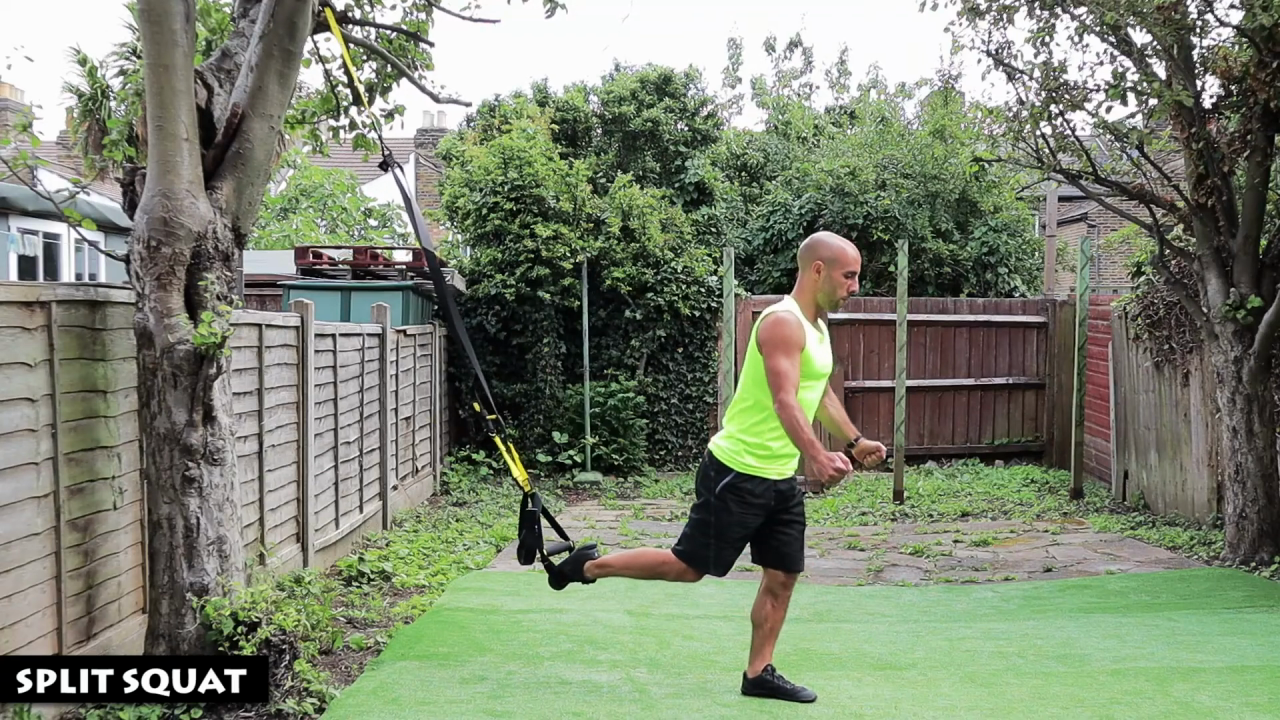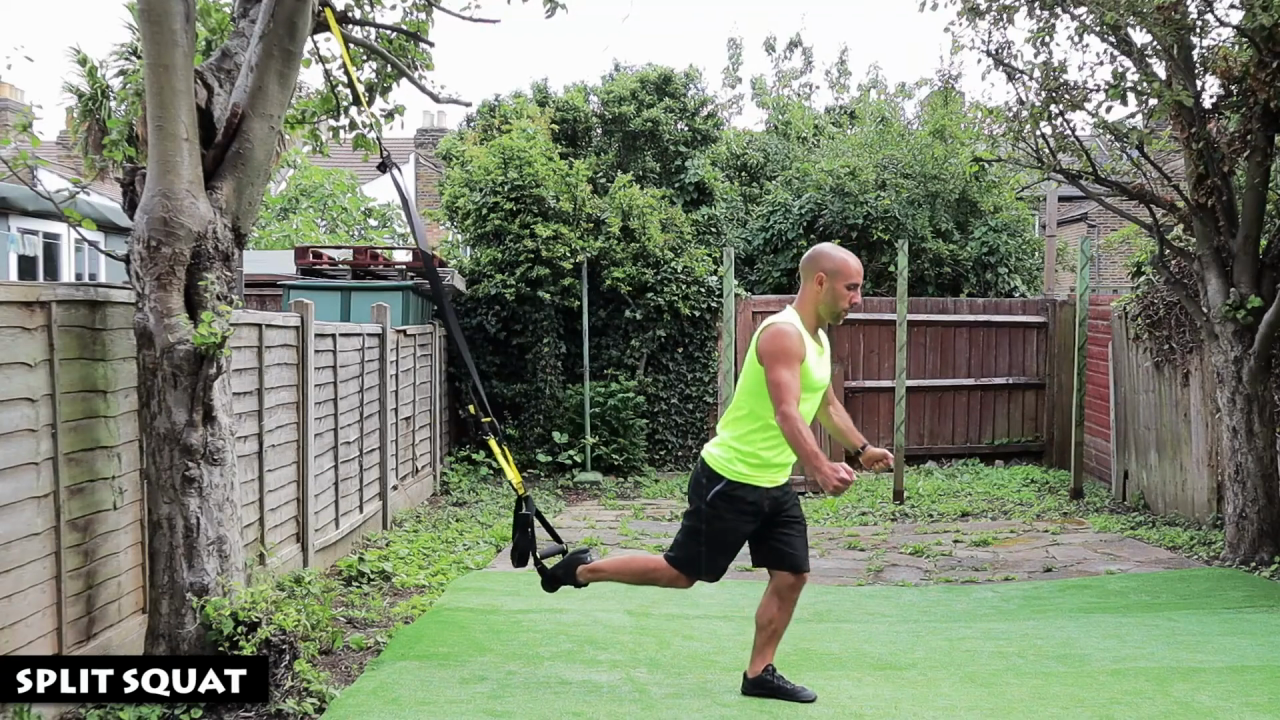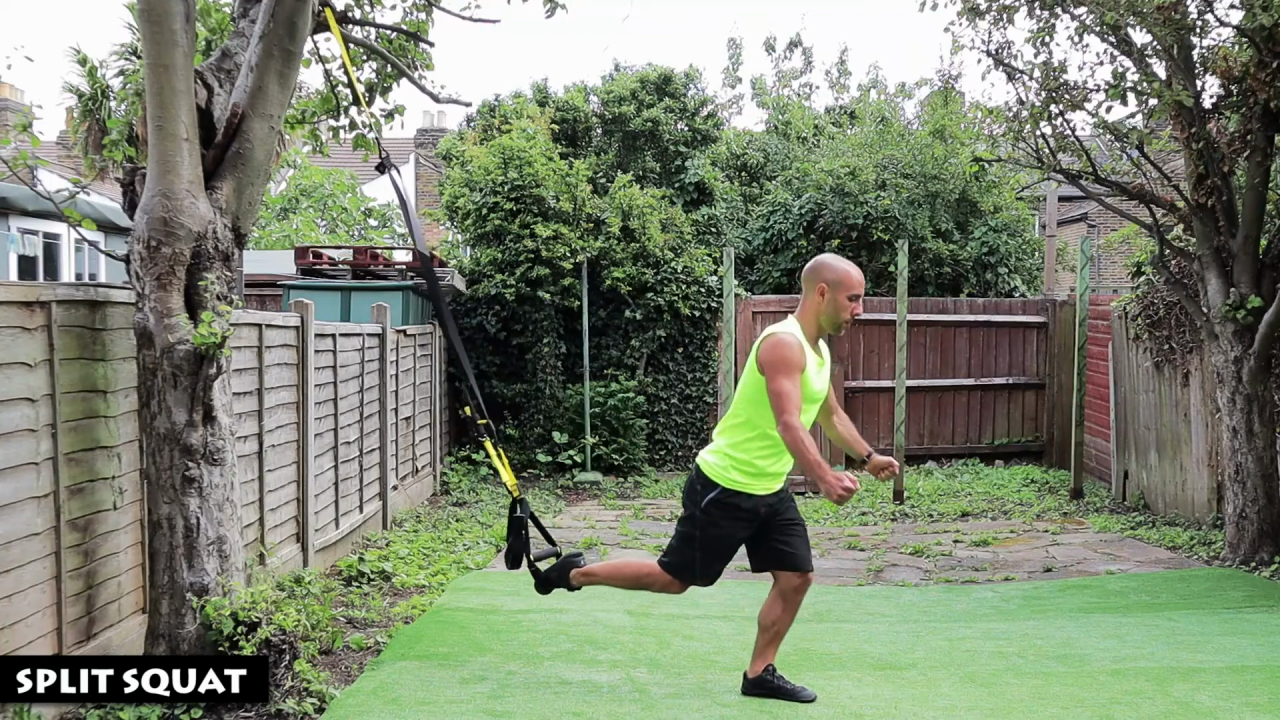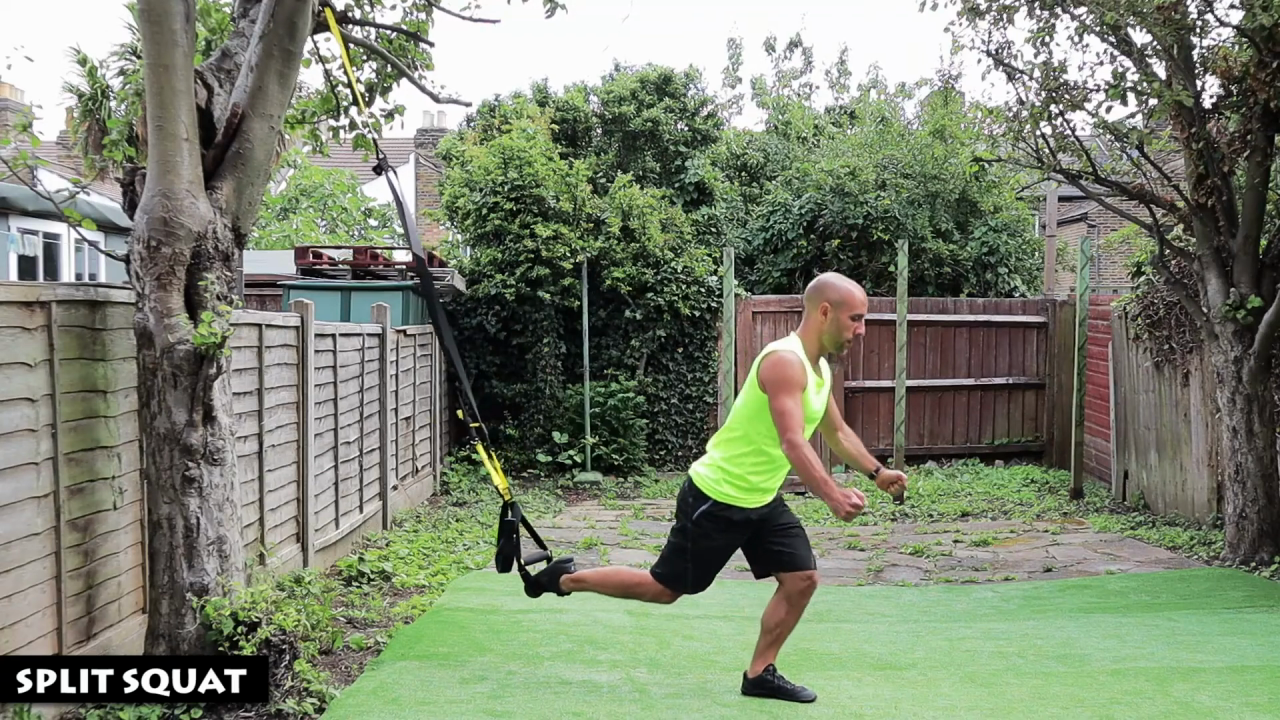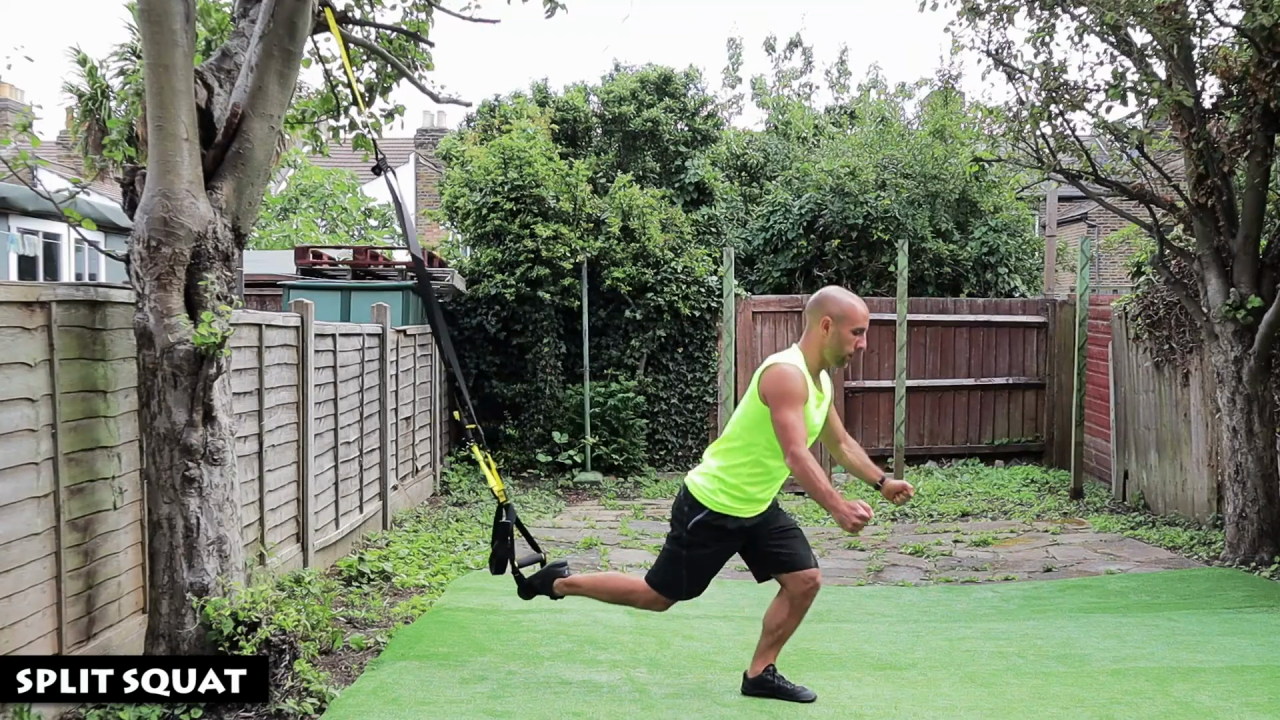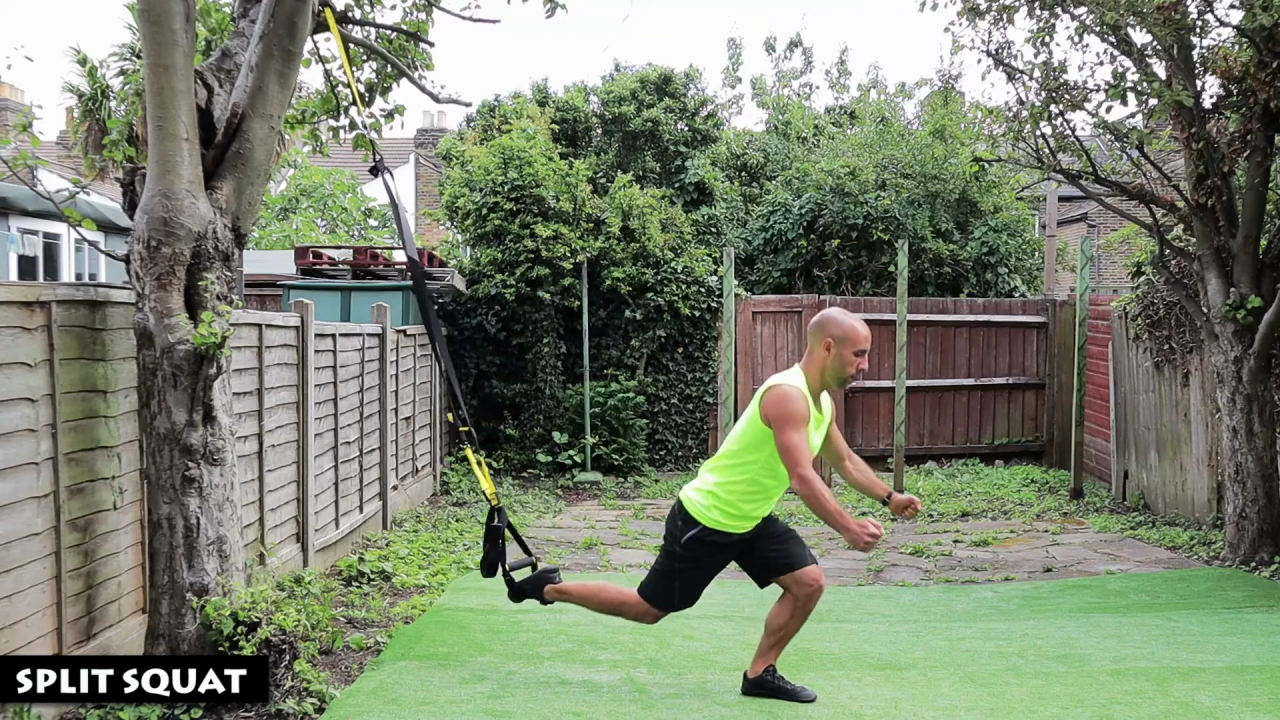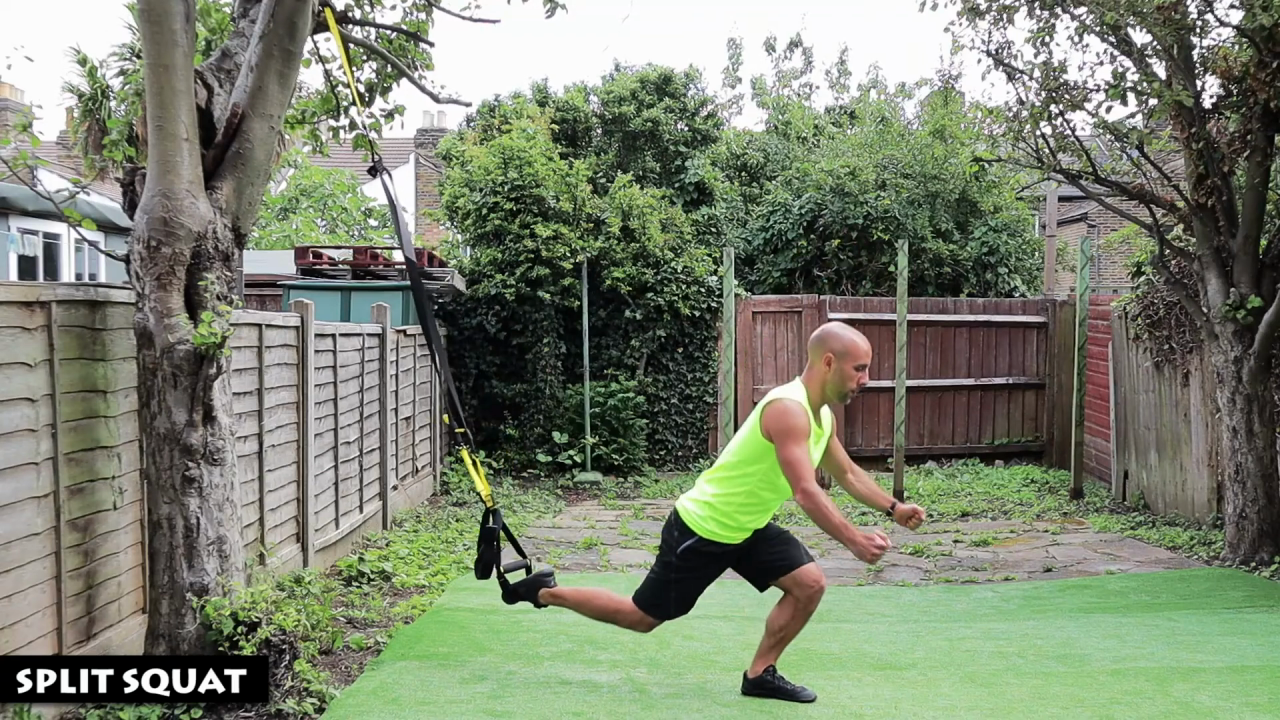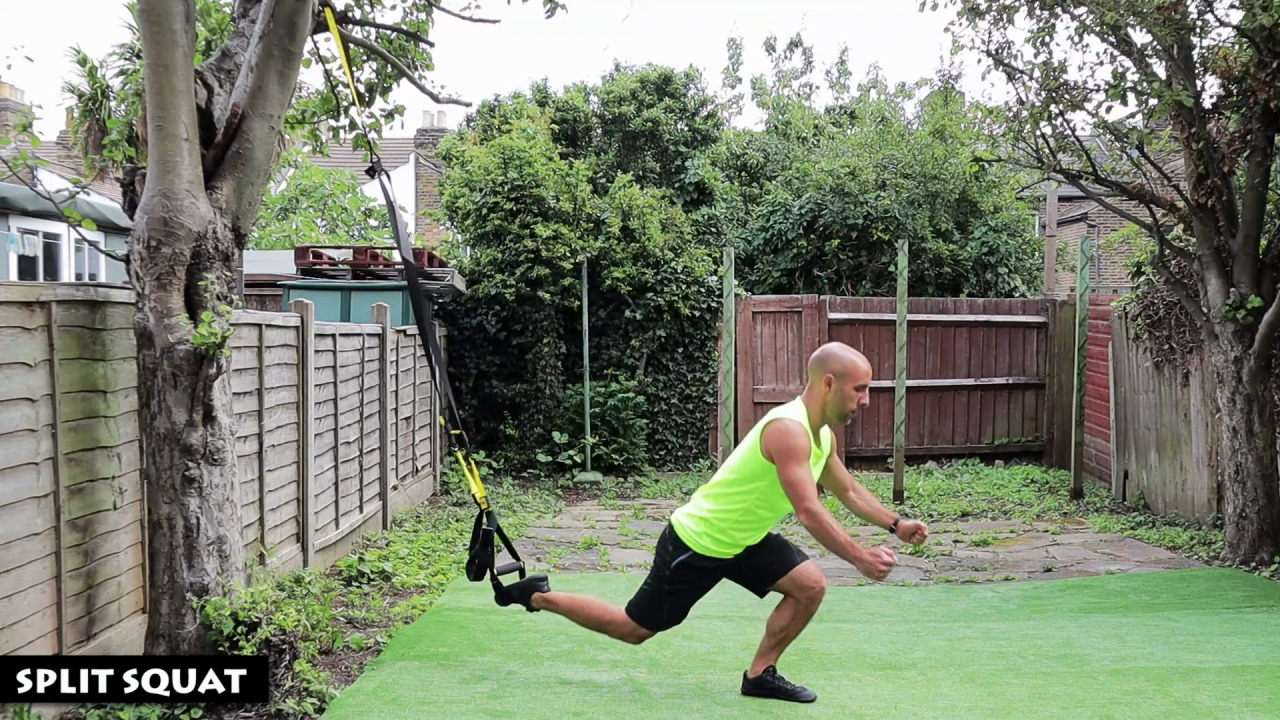
dt=0.1s
person 1, frame 1
left shoulder: (817, 328)
right shoulder: (783, 322)
left elbow: (824, 398)
right elbow: (785, 402)
left wrist: (857, 442)
right wrist: (818, 458)
left hip: (779, 477)
right hip: (737, 473)
left knee: (783, 575)
right knee: (686, 566)
left ankle: (758, 673)
right ankle: (588, 565)
person 1, frame 2
left shoulder: (818, 339)
right shoulder: (783, 333)
left elbow: (829, 405)
right elbow: (786, 414)
left wrist: (862, 449)
right wrist: (820, 468)
left hip: (773, 483)
right hip: (730, 480)
left knee: (791, 577)
right knee: (679, 572)
left ankle: (759, 674)
right ankle: (582, 569)
person 1, frame 3
left shoulder: (818, 350)
right shoulder: (784, 344)
left elbow: (833, 417)
right elbow: (789, 424)
left wrist: (869, 457)
right wrist: (826, 479)
left hip: (767, 489)
right hip: (724, 486)
left knee: (797, 576)
right knee: (671, 578)
left ankle: (759, 674)
right ankle: (573, 573)
person 1, frame 4
left shoulder: (819, 368)
right shoulder: (784, 361)
left elbow: (838, 432)
right elbow: (792, 442)
left wrist: (877, 471)
right wrist: (832, 494)
left hip: (761, 499)
right hip: (717, 497)
left knee: (802, 579)
right knee: (663, 588)
left ankle: (760, 673)
right ankle: (565, 578)
person 1, frame 5
left shoulder: (821, 381)
right shoulder: (786, 375)
left elbow: (841, 443)
right elbow: (797, 455)
left wrist: (883, 483)
right wrist: (840, 509)
left hip: (754, 506)
right hip: (712, 506)
left knee: (805, 581)
right knee: (655, 595)
left ankle: (759, 673)
right ankle: (559, 581)
person 1, frame 6
left shoulder: (821, 400)
right shoulder: (787, 395)
left elbow: (845, 460)
right elbow: (802, 476)
left wrist: (889, 497)
right wrist: (848, 528)
left hip: (749, 519)
right hip: (706, 520)
left knee: (808, 583)
right knee: (647, 608)
left ankle: (760, 674)
right ankle: (549, 587)
person 1, frame 7
left shoulder: (822, 415)
right shoulder: (789, 410)
left elbow: (848, 474)
right elbow: (806, 492)
left wrist: (894, 508)
right wrist: (856, 541)
left hip: (745, 527)
right hip: (702, 529)
left knee: (810, 584)
right knee: (641, 617)
left ankle: (759, 674)
right ankle: (544, 590)
person 1, frame 8
left shoulder: (821, 434)
right shoulder: (789, 429)
left elbow: (849, 491)
right elbow: (808, 511)
left wrist: (896, 525)
right wrist: (861, 558)
left hip: (740, 540)
right hip: (697, 543)
left knee: (810, 585)
right knee: (633, 628)
left ankle: (760, 674)
right ankle: (539, 595)
